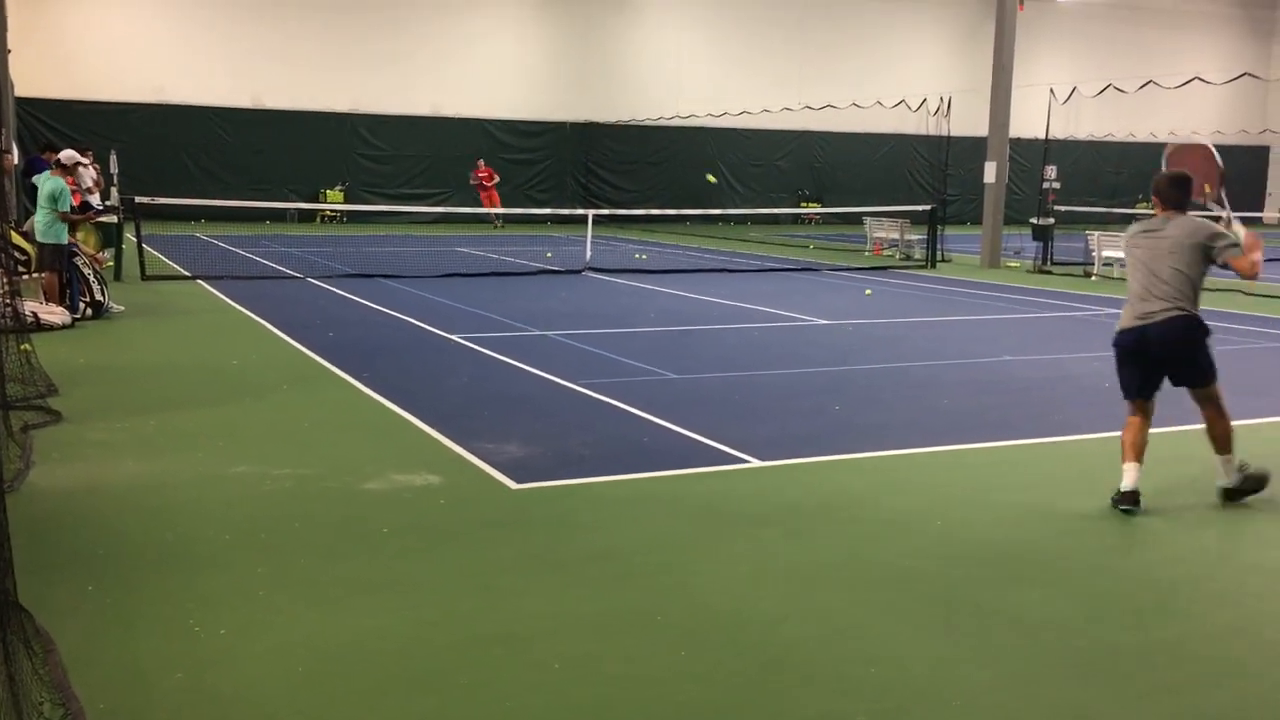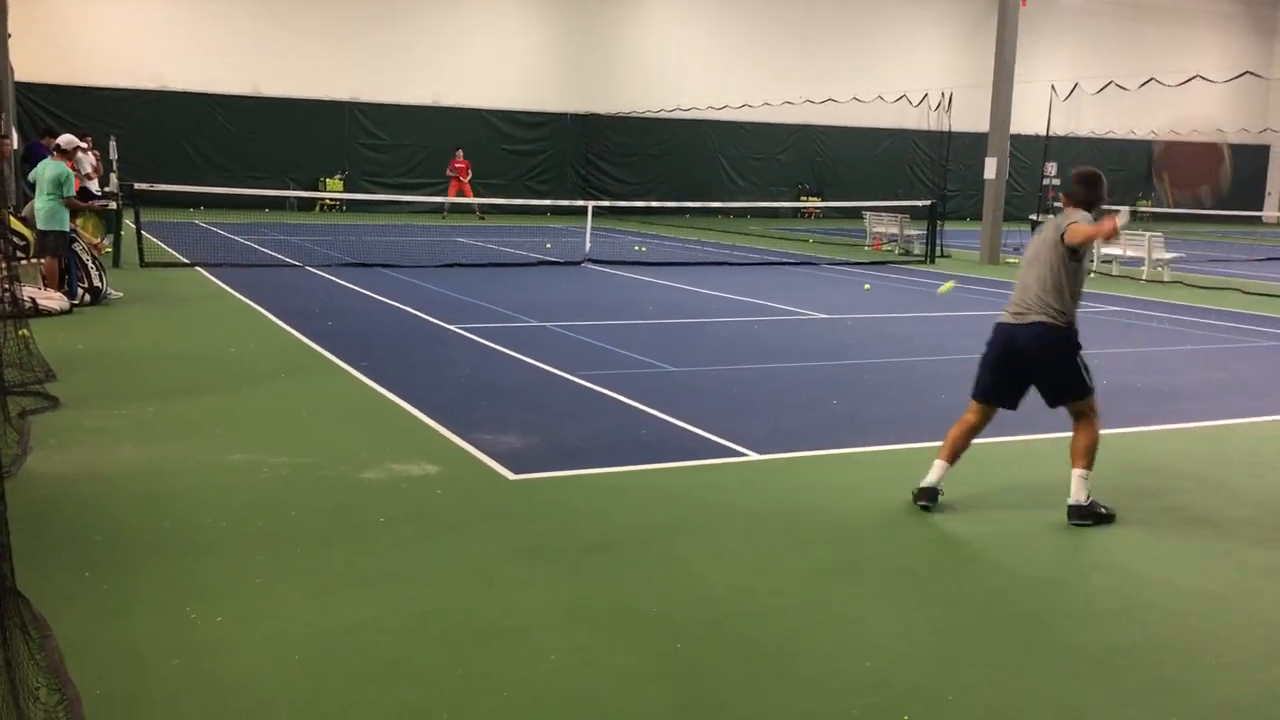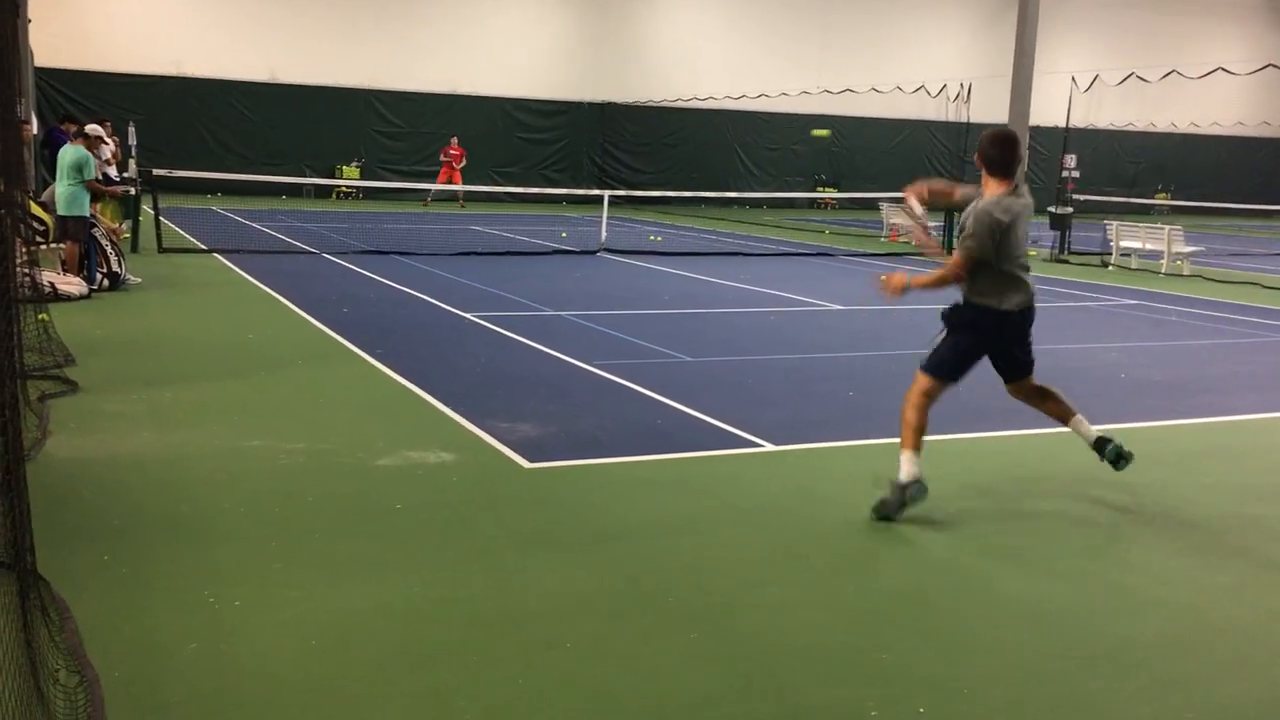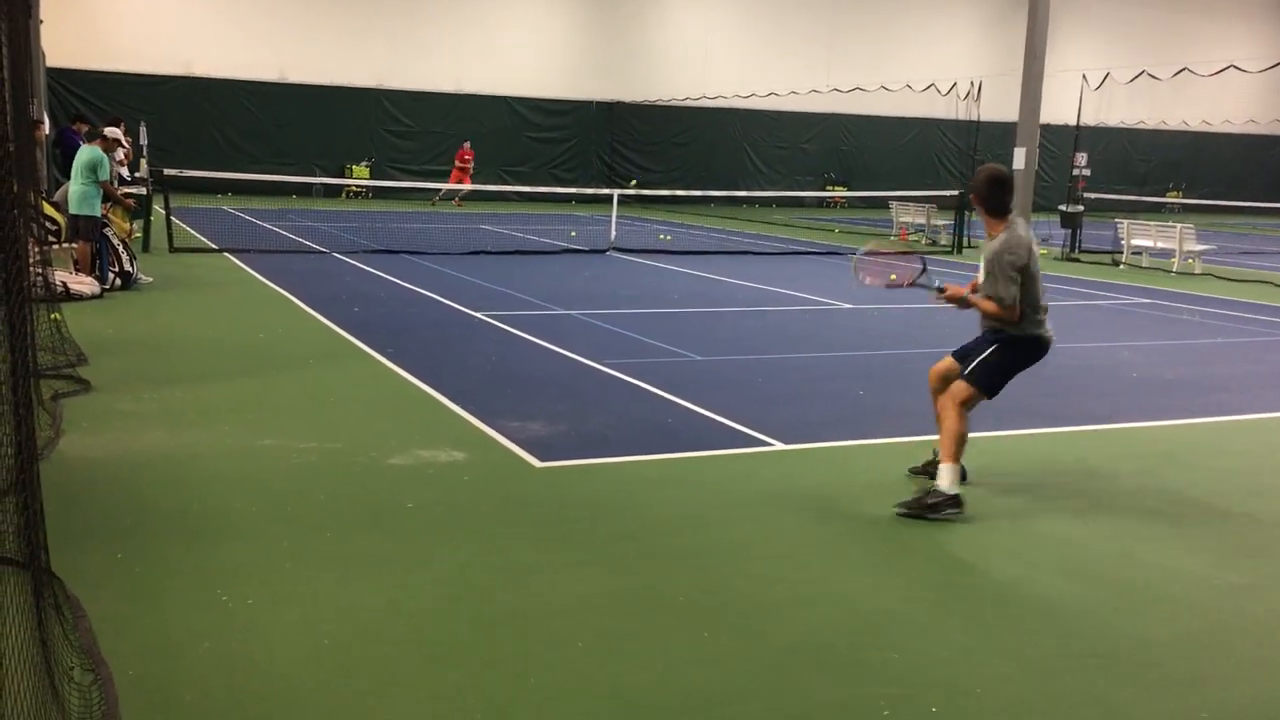
dt=0.4s
person 1, frame 1
left shoulder: (1133, 234)
right shoulder: (1204, 229)
right elbow: (1249, 270)
right wrist: (1254, 248)
left hip: (1131, 331)
right hip: (1176, 327)
left knee: (1139, 413)
right knee: (1210, 404)
left ankle: (1129, 487)
right ankle: (1231, 480)
person 1, frame 2
left shoulder: (1054, 224)
right shoulder: (1080, 220)
right elbow: (1074, 238)
right wrist: (1104, 229)
left hip: (1008, 333)
right hip: (1047, 336)
left knee: (975, 418)
right knee: (1085, 416)
left ankle: (929, 485)
right ankle: (1079, 501)
person 1, frame 3
left shoulder: (985, 212)
right shoulder: (1016, 194)
left elbow: (955, 273)
right elbow: (958, 194)
left wrist: (908, 283)
right wrist: (926, 189)
left hip: (985, 317)
right hip: (1016, 312)
left knee: (920, 393)
right knee: (1024, 387)
left ankle: (907, 481)
right ankle: (1097, 438)
person 1, frame 4
left shoulder: (1003, 251)
right shoulder: (1016, 227)
left elbow: (1007, 313)
left wrist: (966, 299)
right wrist: (973, 289)
left hip: (1016, 339)
right hip: (1024, 335)
left knee: (953, 400)
right knee: (939, 376)
left ankle: (944, 492)
right ankle: (948, 465)
